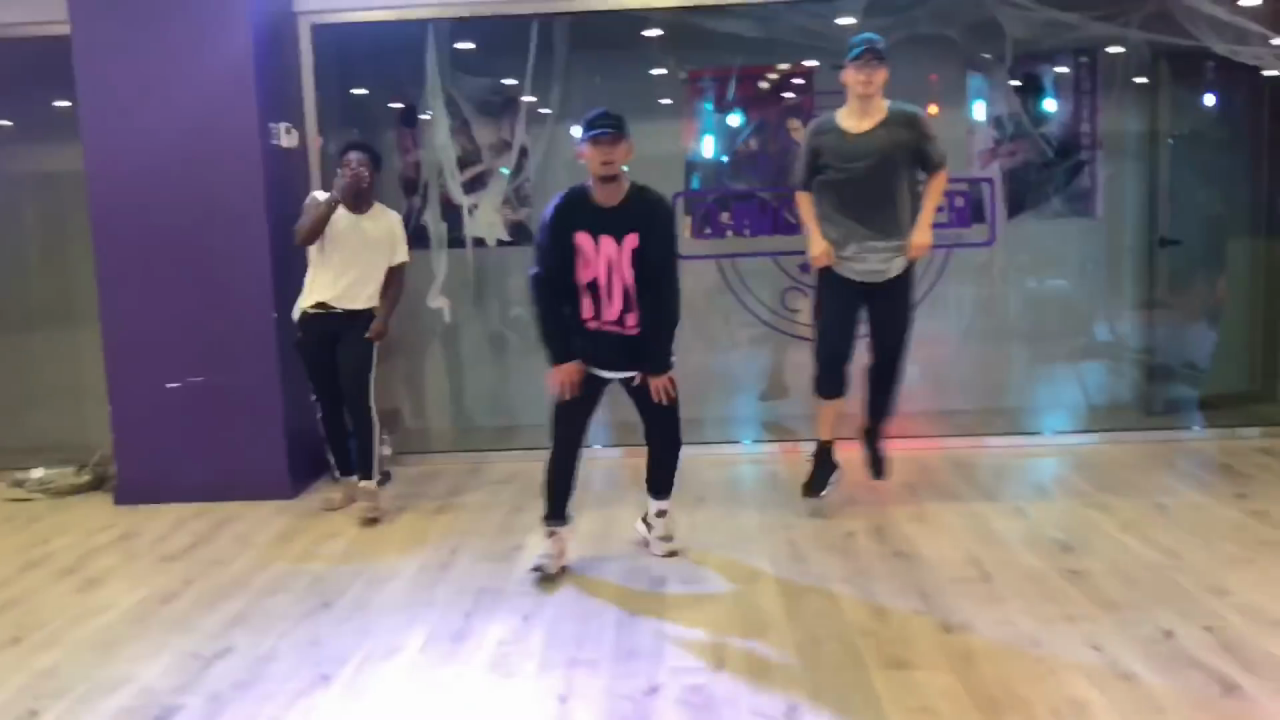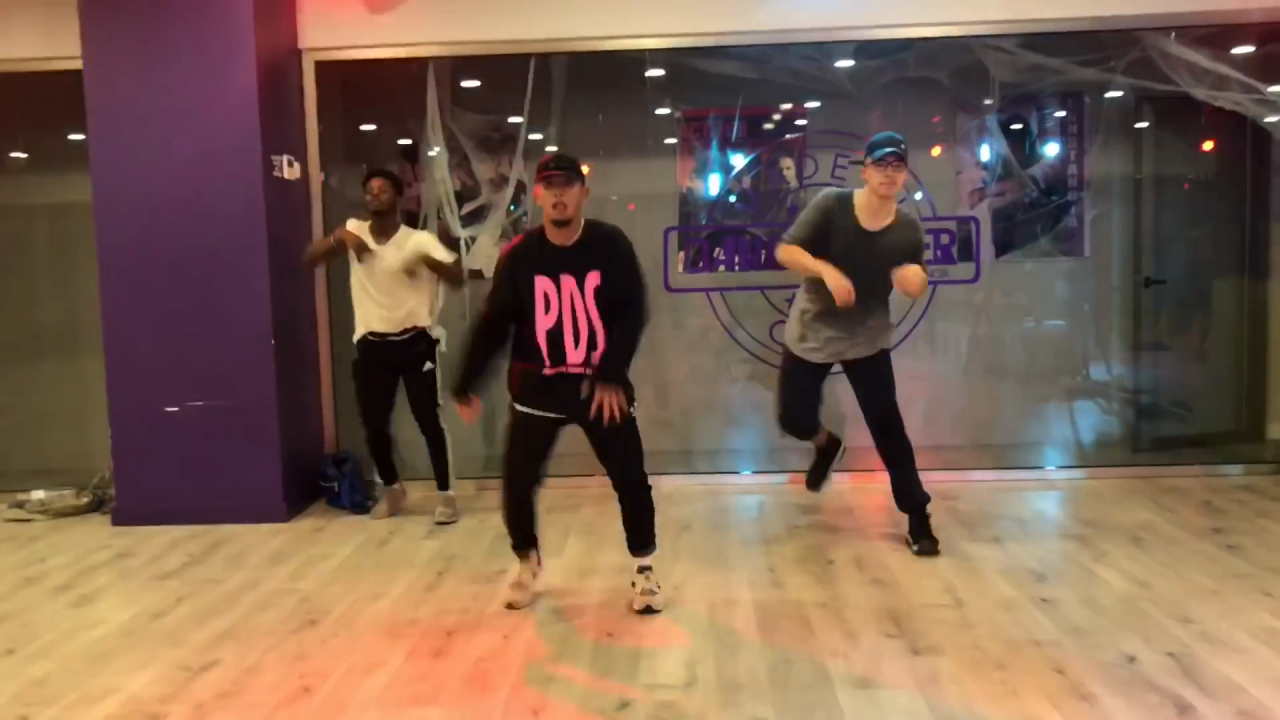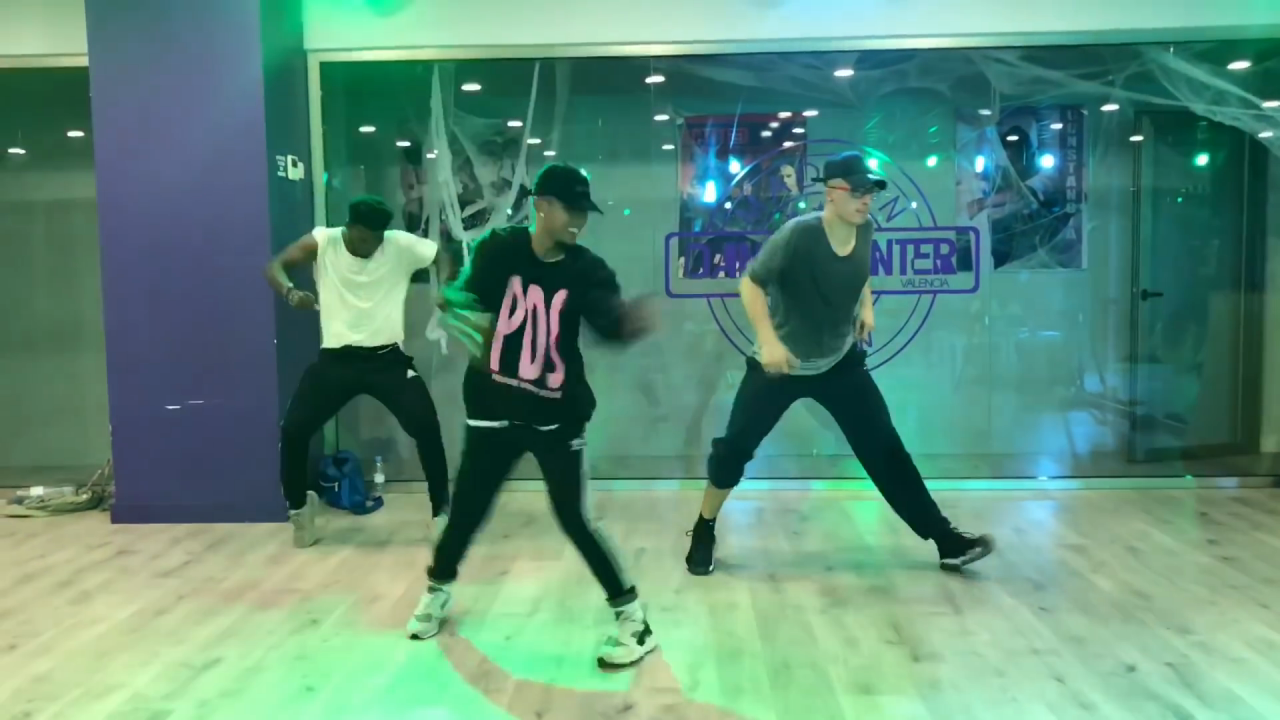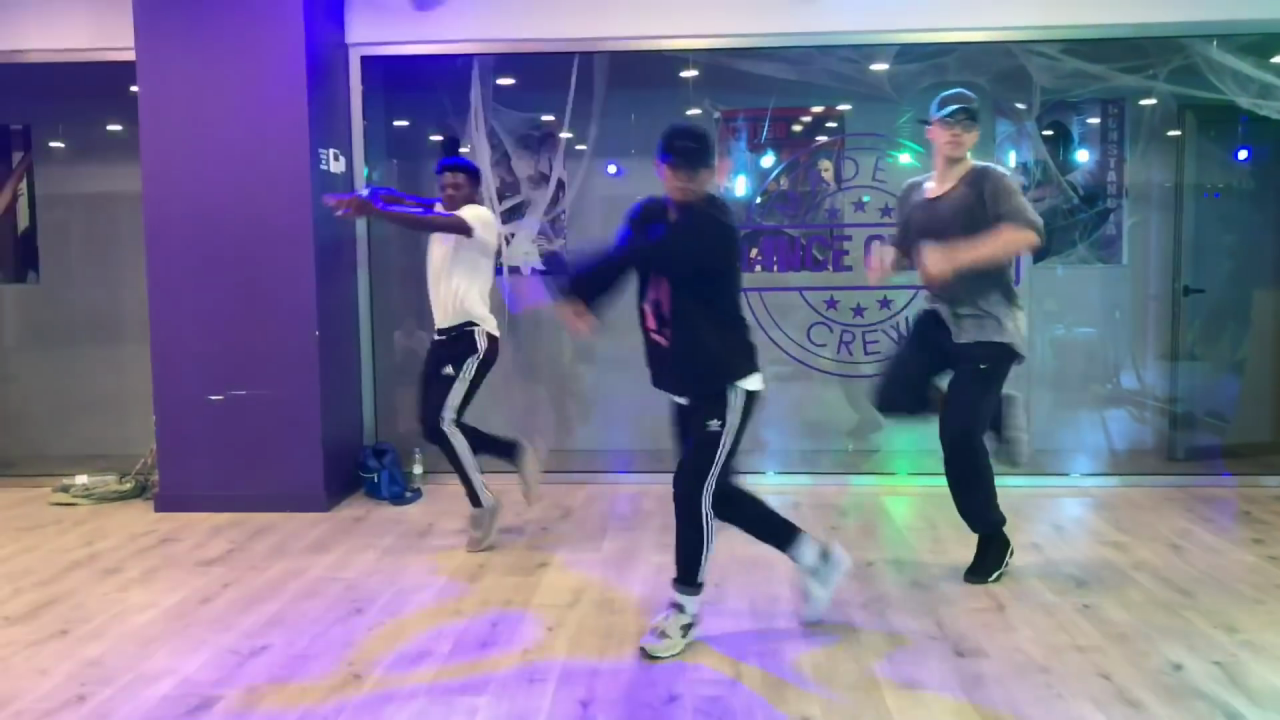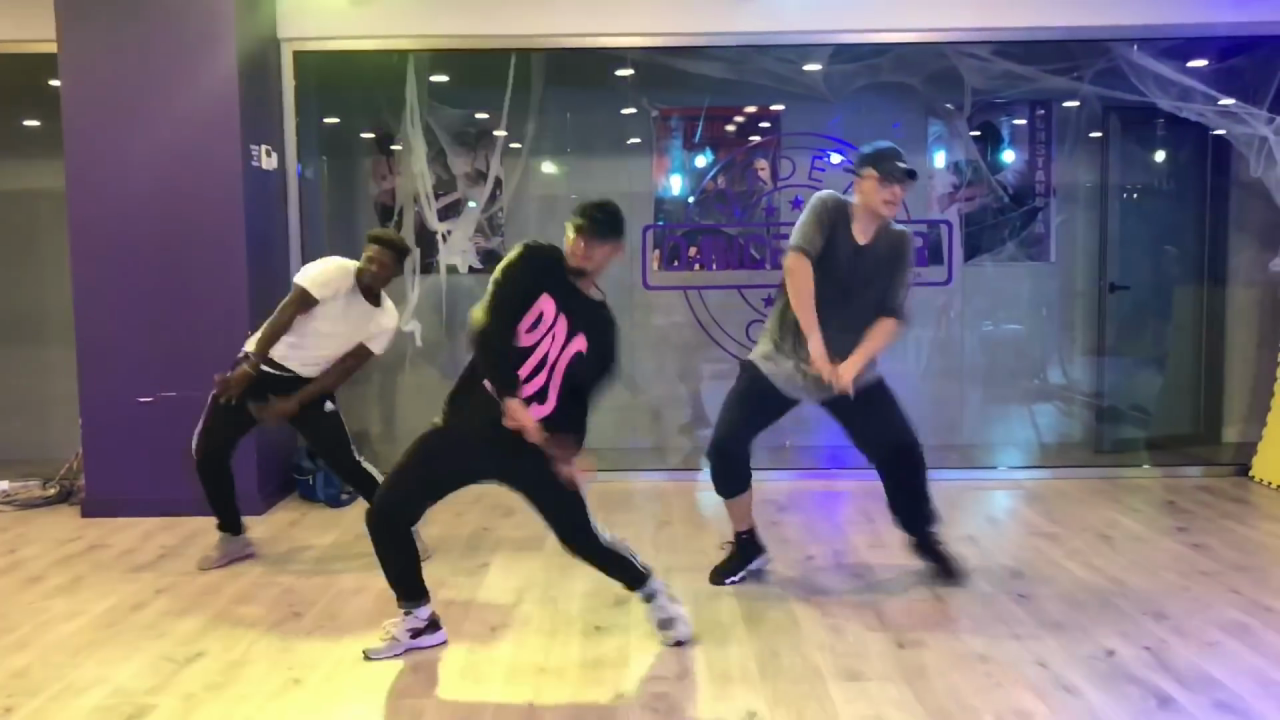
dt=1s
person 1, frame 1
left shoulder: (654, 210)
right shoulder: (564, 210)
left elbow: (662, 287)
right elbow: (546, 285)
left wrist: (659, 360)
right wrist: (561, 355)
left hip: (640, 346)
right hip: (581, 347)
left knee: (666, 434)
right knee: (565, 442)
left ankle: (656, 517)
right ankle: (556, 536)
person 1, frame 2
left shoulder: (609, 245)
right shoulder: (519, 256)
left elbow: (631, 315)
right elbow: (492, 326)
left wrist: (612, 376)
right wrist: (465, 386)
left hip: (601, 390)
right hip: (537, 392)
left knee: (631, 482)
right knee: (517, 485)
left ankle: (643, 570)
right ankle: (526, 560)
person 1, frame 3
left shoulder: (588, 270)
right shoulder: (498, 250)
left elbow: (608, 321)
right elbow: (465, 291)
left wrist: (629, 320)
right wrist: (472, 314)
left hip: (557, 417)
right hip: (493, 412)
left knee: (574, 518)
right knee: (466, 513)
left ankle: (630, 618)
right ankle: (439, 591)
person 1, frame 4
left shoulder: (709, 225)
right shoulder: (653, 216)
left elbow: (642, 256)
right elbow: (626, 255)
left wrist: (579, 287)
right wrist: (581, 295)
left hip: (721, 383)
right hip: (685, 383)
left knee: (692, 489)
right knee: (714, 494)
left ankle: (683, 608)
right ankle: (813, 555)
person 1, frame 5
left shoulder: (600, 326)
right shoulder: (534, 264)
left elbow: (576, 398)
right elbow: (491, 326)
left wrist: (569, 449)
right wrist: (510, 399)
left hip: (534, 442)
right hip: (468, 424)
left knee: (583, 540)
right knee: (386, 515)
left ankle: (654, 593)
right ankle: (419, 620)
person 2, frame 1
left shoulder: (908, 122)
right shoulder: (821, 130)
left elbow: (937, 171)
right elbow: (803, 189)
left wrist: (924, 225)
right wrist: (814, 236)
left hip: (894, 258)
right hip: (838, 261)
left knee: (889, 355)
right knee: (831, 353)
left ankle: (873, 436)
right ankle: (824, 454)
person 2, frame 2
left shoulder: (907, 229)
right shoulder: (830, 205)
left elbow: (915, 284)
right elbow: (785, 250)
left wrist: (916, 278)
right wrist: (825, 270)
left hip: (867, 339)
right hip: (810, 330)
left knee: (886, 422)
right knee: (794, 417)
left ankle: (917, 517)
right ankle: (826, 444)
person 2, frame 3
left shoulder: (863, 232)
right shoulder: (800, 233)
right elbow: (752, 282)
left wrist: (866, 305)
right wrist: (768, 342)
left hip: (840, 358)
right hip: (784, 361)
left knee: (883, 445)
right knee: (735, 444)
left ankle: (943, 537)
right ankle: (704, 531)
person 2, frame 4
left shoulder: (988, 180)
right shoulder: (912, 193)
left elbow: (1027, 234)
right elbow: (902, 252)
left wrist: (954, 256)
right wrist: (886, 261)
left hip: (988, 324)
right hip: (943, 316)
left knee: (958, 432)
right knee: (894, 397)
left ankle: (992, 539)
right ankle: (995, 413)
person 2, frame 5
left shoulder: (899, 243)
right shoulder: (827, 209)
left elbow: (891, 316)
right elbow: (797, 259)
left wrist: (854, 364)
right wrist: (814, 341)
left hip: (849, 370)
right hip: (782, 358)
left knee: (900, 452)
right knee: (726, 446)
left ankle: (925, 539)
right ankle: (746, 546)
person 3, frame 1
left shoulder: (389, 220)
right shoulder: (321, 201)
left elbow: (395, 274)
right elbow: (303, 238)
left wrist: (383, 316)
right wrist: (335, 196)
left hip: (359, 318)
right hip: (316, 316)
left knee: (358, 397)
right knee: (329, 403)
left ankle: (369, 486)
right ankle: (348, 479)
person 3, frame 2
left shoulder: (418, 240)
right shoulder: (352, 232)
left elbow: (455, 274)
right elbow: (311, 256)
left wrist: (429, 263)
right wrist: (337, 242)
left hip: (414, 341)
right hip: (372, 343)
left knee: (428, 419)
right knee: (374, 423)
left ankle: (445, 494)
right ankle: (391, 489)
person 3, frame 3
left shoulder: (401, 244)
right shoulder: (323, 241)
right elbow: (275, 265)
right wrist: (290, 291)
left hip: (386, 357)
right hip: (337, 358)
left knee: (426, 428)
right knee: (293, 430)
left ankle: (442, 514)
right ankle: (299, 507)
person 3, frame 4
left shoulder: (480, 218)
right shoulder: (440, 210)
left elbow: (436, 222)
right elbow: (397, 200)
left wrist: (374, 209)
right wrist: (365, 199)
left hip: (472, 336)
right hip: (446, 334)
left knee: (441, 421)
right knee: (436, 425)
left ankle: (482, 506)
right ankle: (516, 453)
person 3, frame 5
left shoulder: (385, 317)
right shoulder: (332, 271)
left elbow: (343, 369)
right elbow: (284, 316)
left wrist: (295, 402)
right wrist: (248, 367)
left hip: (311, 385)
right hip: (263, 370)
left knee: (346, 462)
right knee: (208, 451)
right ankle: (233, 537)
